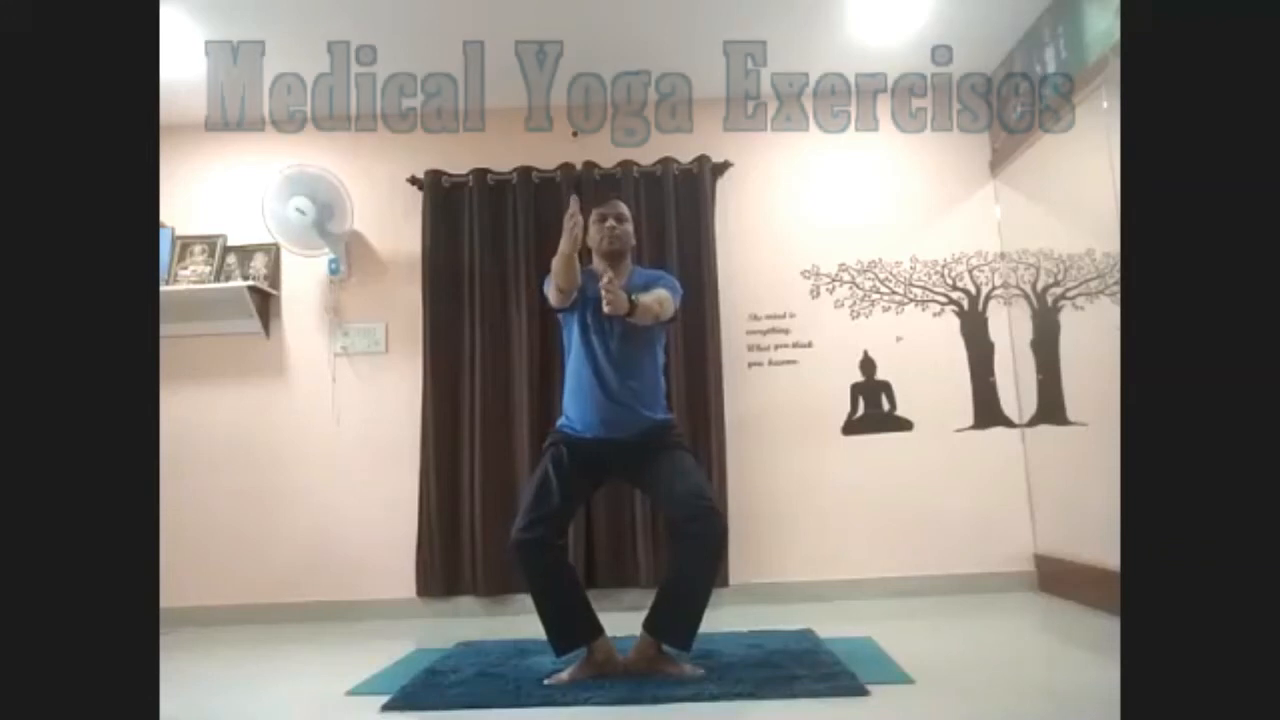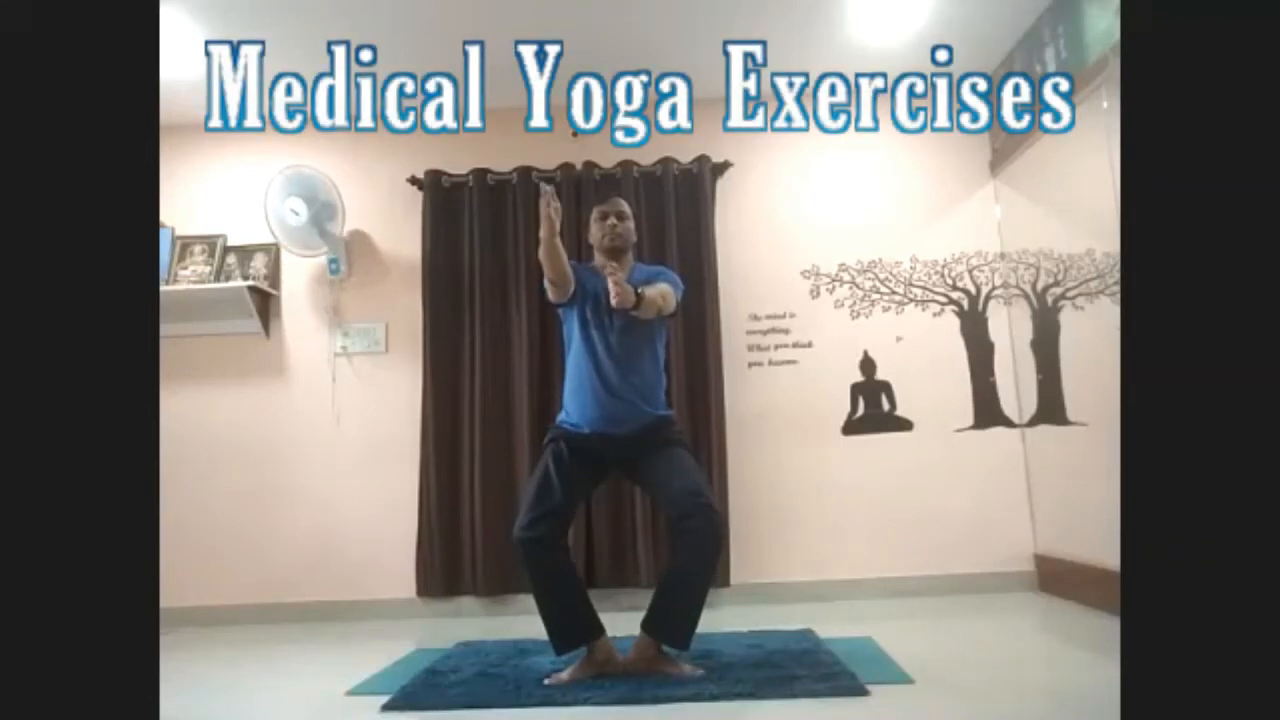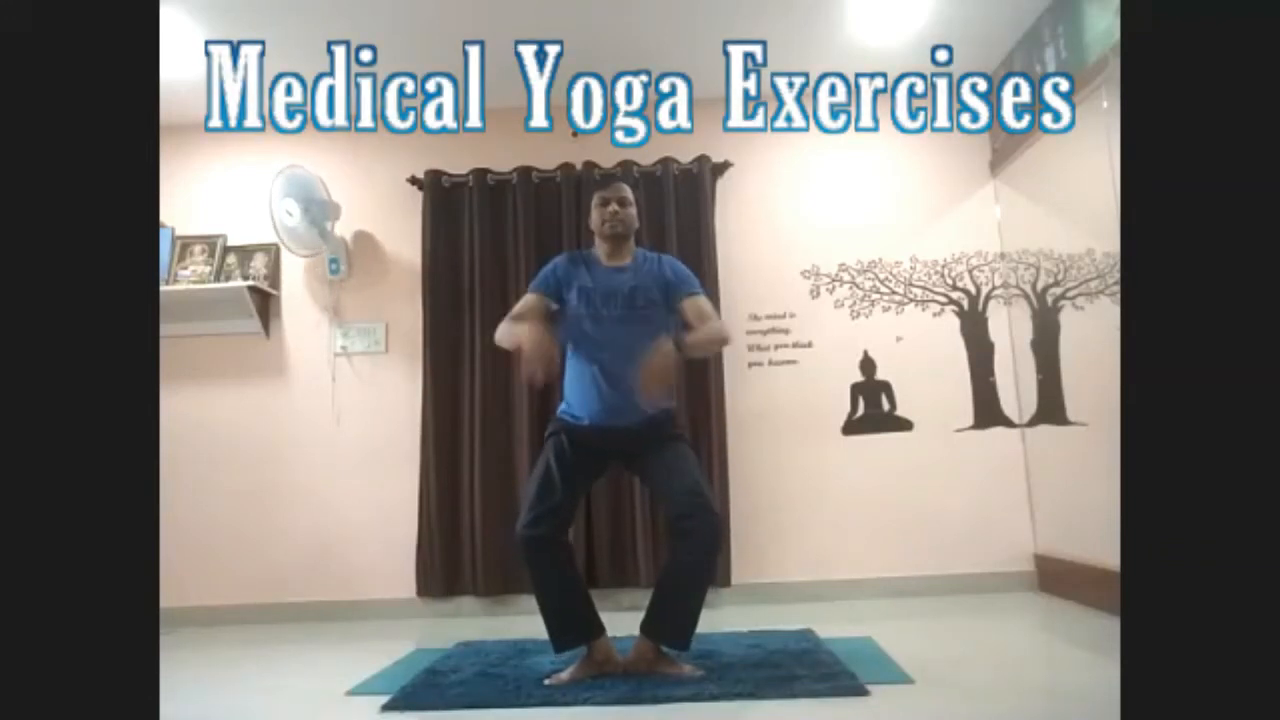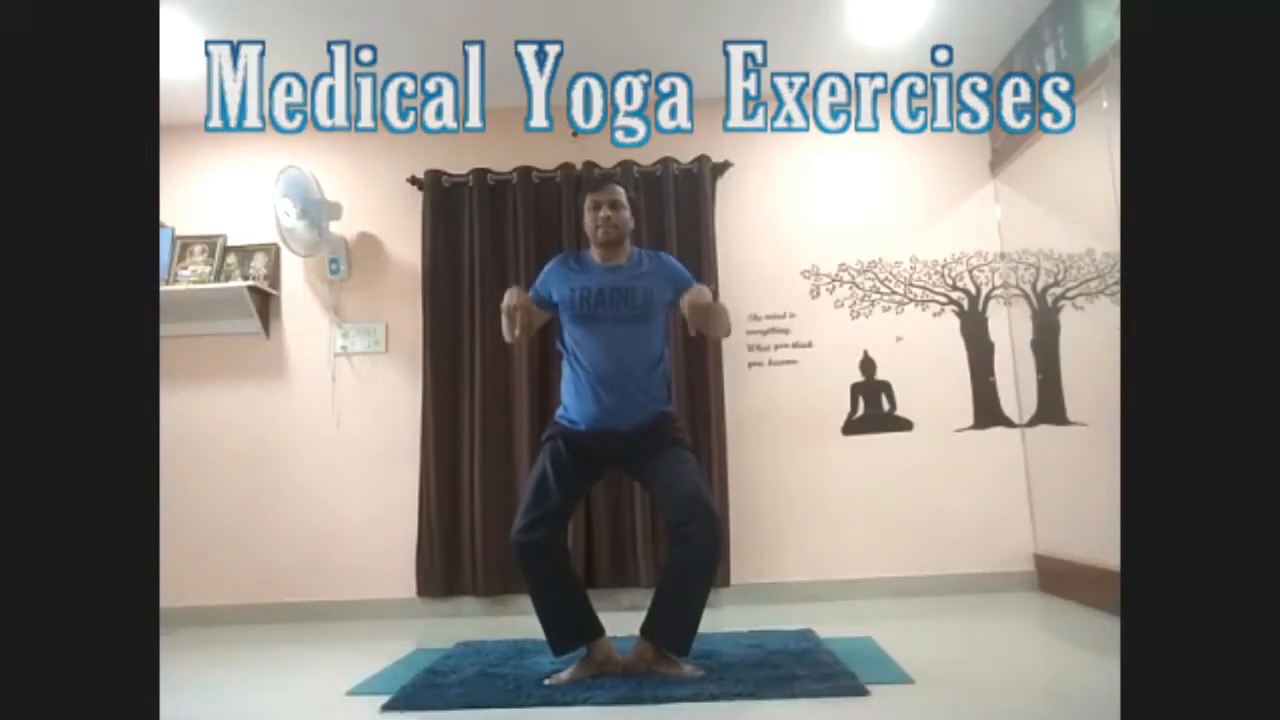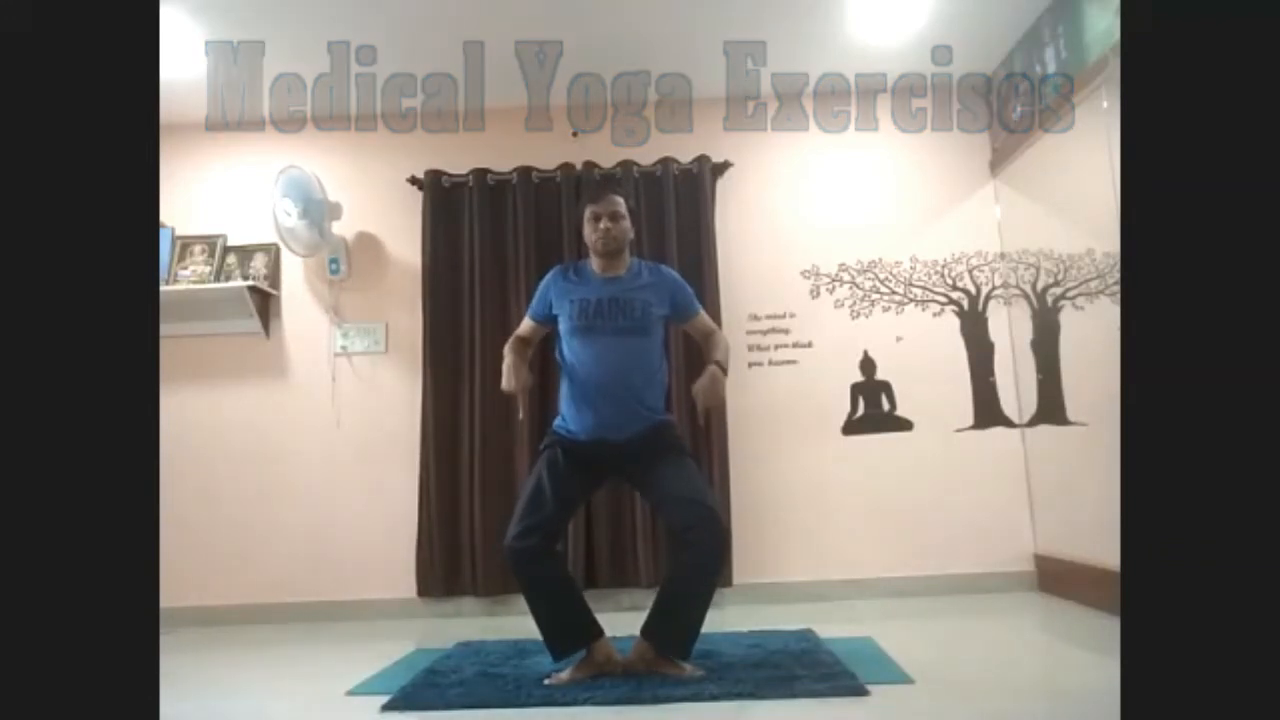
dt=1s
person 1, frame 1
left shoulder: (659, 282)
right shoulder: (572, 285)
left elbow: (656, 307)
right elbow: (561, 287)
left wrist: (627, 304)
right wrist: (566, 244)
left hip: (651, 433)
right hip: (578, 437)
left knee: (705, 525)
right knee: (529, 537)
left ankle: (652, 646)
right ankle: (596, 649)
person 1, frame 2
left shoulder: (660, 277)
right shoulder: (574, 279)
left elbow: (659, 302)
right elbow: (555, 279)
left wrist: (632, 298)
right wrist: (549, 230)
left hip: (650, 430)
right hip: (578, 433)
left knee: (702, 521)
right knee: (533, 533)
left ankle: (651, 646)
right ankle: (595, 648)
person 1, frame 3
left shoulder: (667, 272)
right shoulder: (564, 271)
left elbow: (714, 331)
right elbow: (507, 327)
left wrist: (674, 349)
right wrist: (528, 331)
left hip: (653, 425)
right hip: (578, 426)
left knee: (701, 522)
right knee: (535, 531)
left ankle: (652, 646)
right ankle: (595, 648)
person 1, frame 4
left shoulder: (663, 270)
right shoulder: (560, 273)
left elbow: (720, 327)
right elbow: (518, 329)
left wrist: (705, 305)
right wrist: (513, 305)
left hip: (651, 428)
right hip: (575, 431)
left knee: (701, 527)
right knee: (530, 536)
left ankle: (654, 646)
right ankle: (593, 648)
person 1, frame 5
left shoulder: (662, 282)
right shoulder: (559, 283)
left elbow: (711, 333)
right elbow: (521, 338)
left wrist: (715, 370)
right wrist: (512, 364)
left hip: (650, 437)
right hip: (574, 440)
left knee: (706, 532)
right knee: (523, 543)
left ankle: (656, 647)
right ankle: (593, 649)
